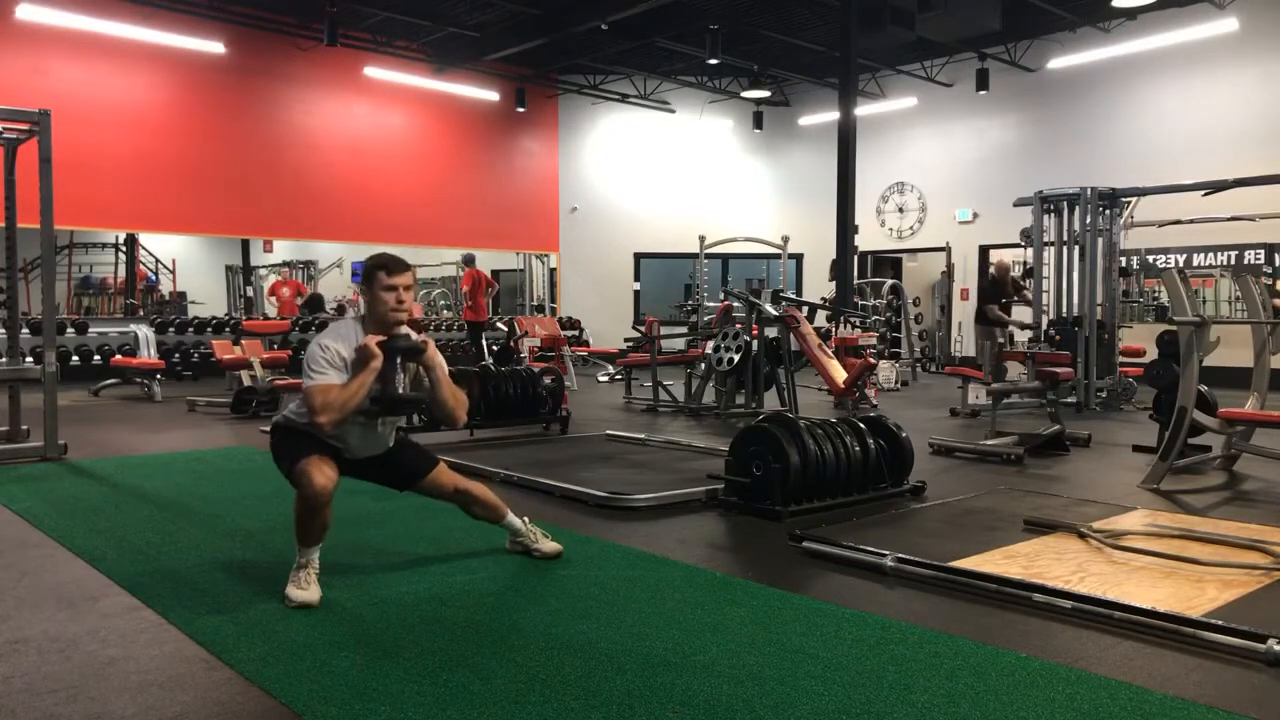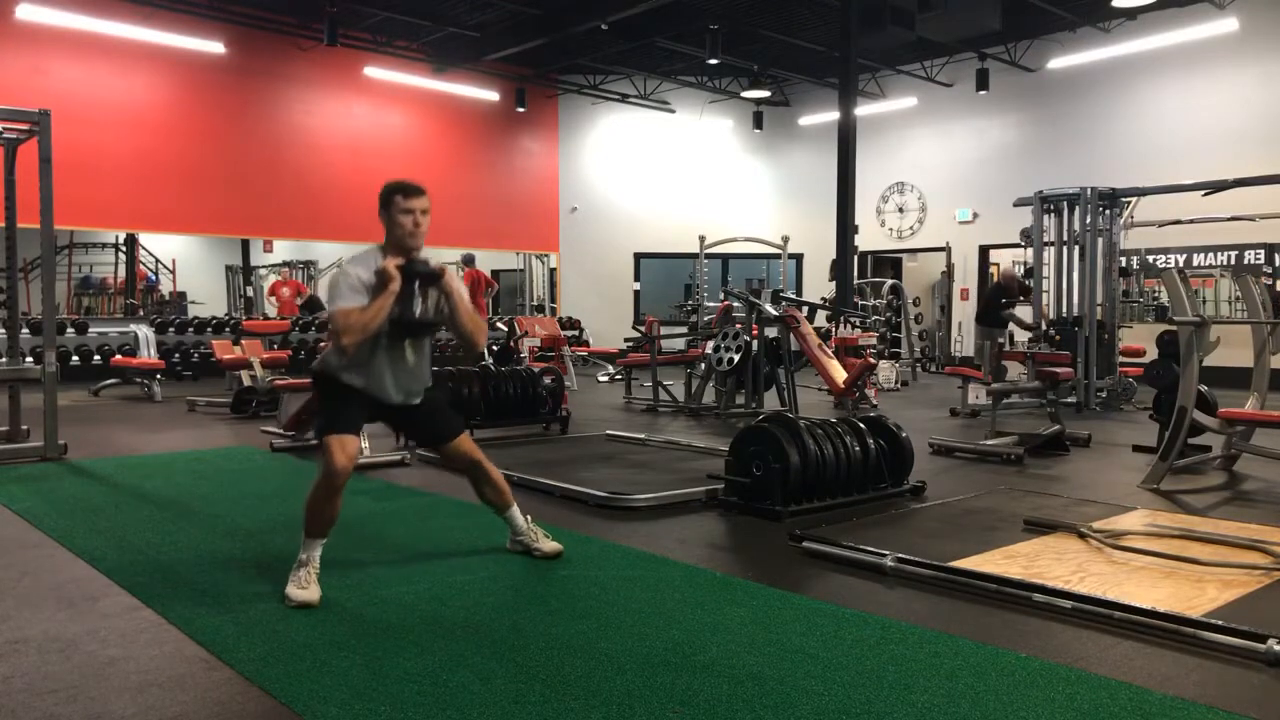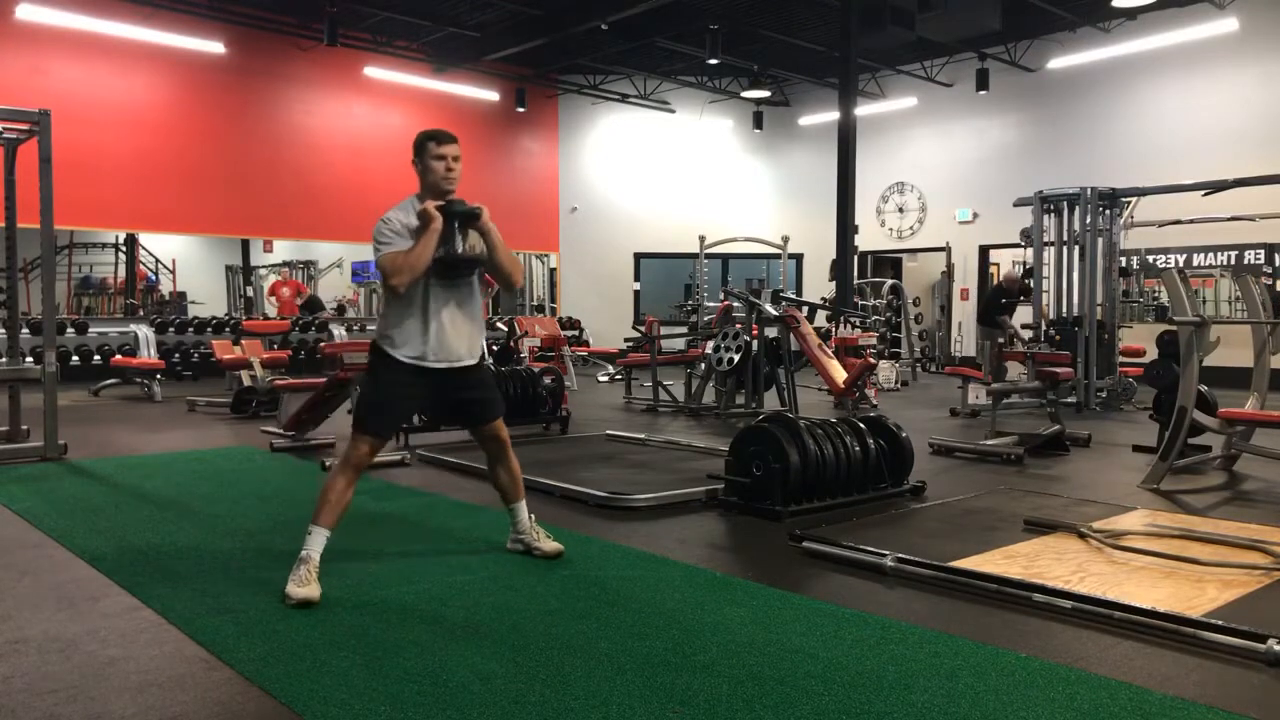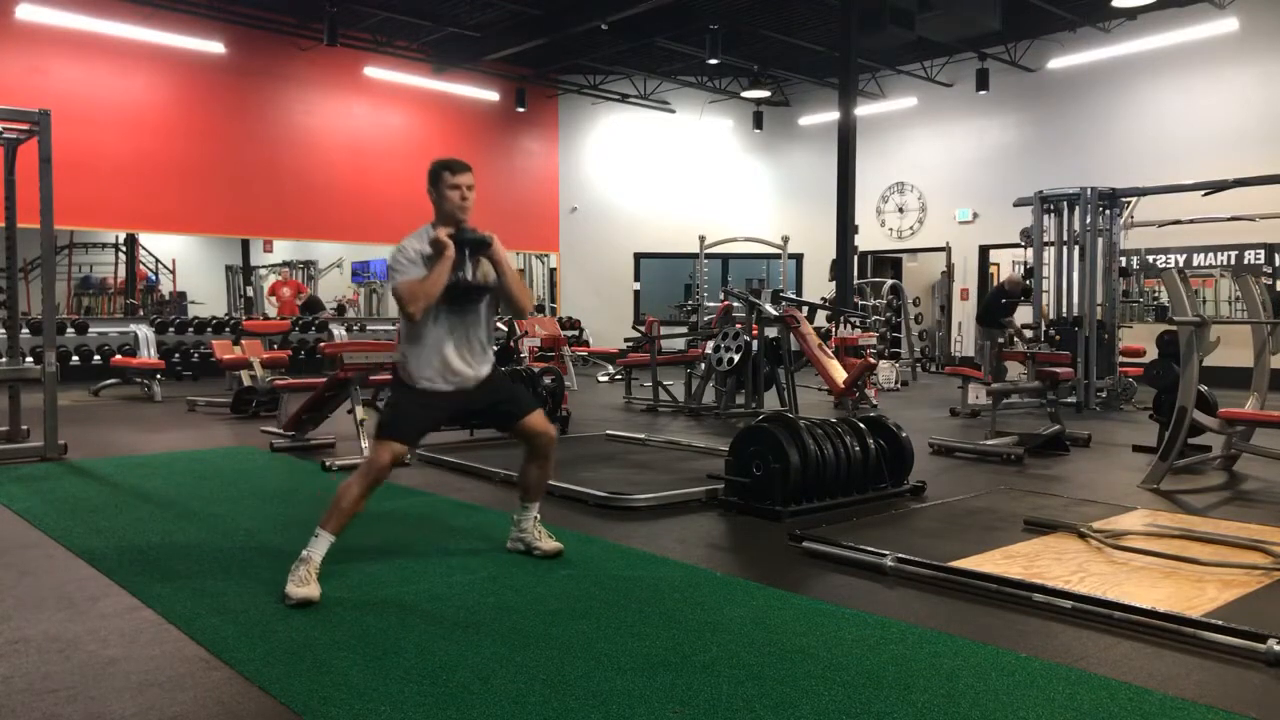
dt=0.5s
person 1, frame 1
left shoulder: (418, 347)
right shoulder: (332, 344)
left elbow: (456, 418)
right elbow: (324, 418)
left wrist: (433, 367)
right wrist: (371, 366)
left hip: (376, 442)
right hip: (306, 435)
left knee: (457, 486)
right knee: (319, 483)
left ankle: (521, 531)
right ankle: (306, 564)
person 1, frame 2
left shoulder: (439, 276)
right shoulder: (355, 272)
left elbow: (477, 342)
right elbow: (345, 340)
left wrist: (450, 290)
right wrist: (389, 289)
left hip: (410, 387)
right hip: (348, 383)
left knee: (471, 458)
right knee: (339, 464)
left ankle: (521, 531)
right ankle: (307, 561)
person 1, frame 3
left shoulder: (474, 221)
right shoulder: (396, 221)
left elbow: (514, 281)
right elbow: (397, 280)
left wrist: (488, 231)
right wrist: (432, 229)
left hip: (463, 359)
right hip: (403, 360)
left knee: (499, 441)
right knee: (358, 455)
left ankle: (522, 530)
right ankle: (309, 558)
person 1, frame 4
left shoulder: (486, 248)
right shoulder: (412, 249)
left elbow: (523, 308)
right elbow: (413, 307)
left wrist: (498, 258)
right wrist: (445, 257)
left hip: (479, 375)
right hip: (424, 381)
left knee: (543, 436)
right knee: (379, 463)
left ankle: (525, 529)
right ankle: (310, 559)
